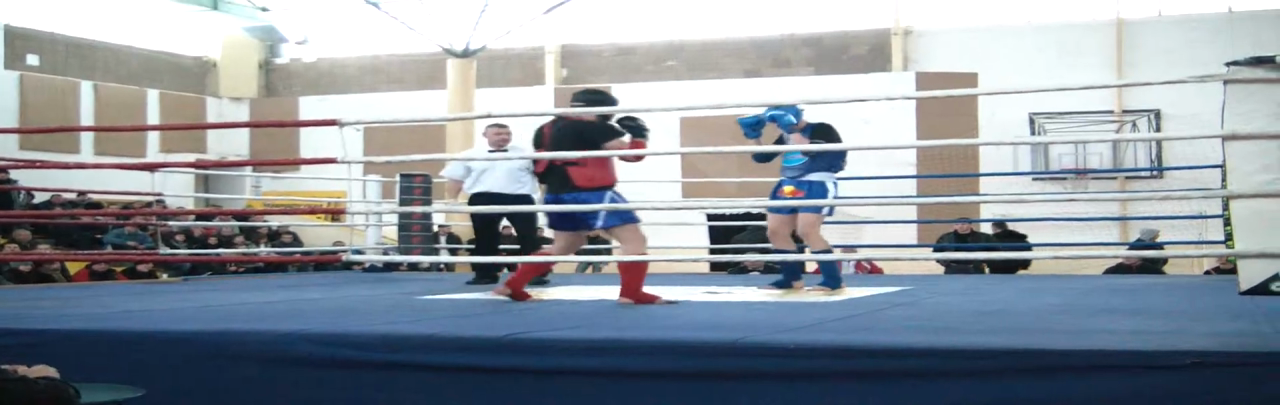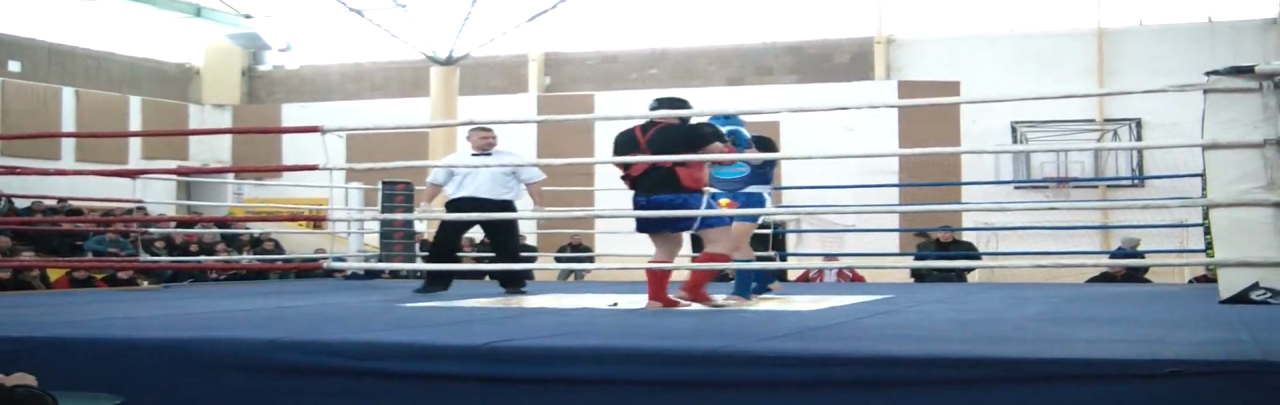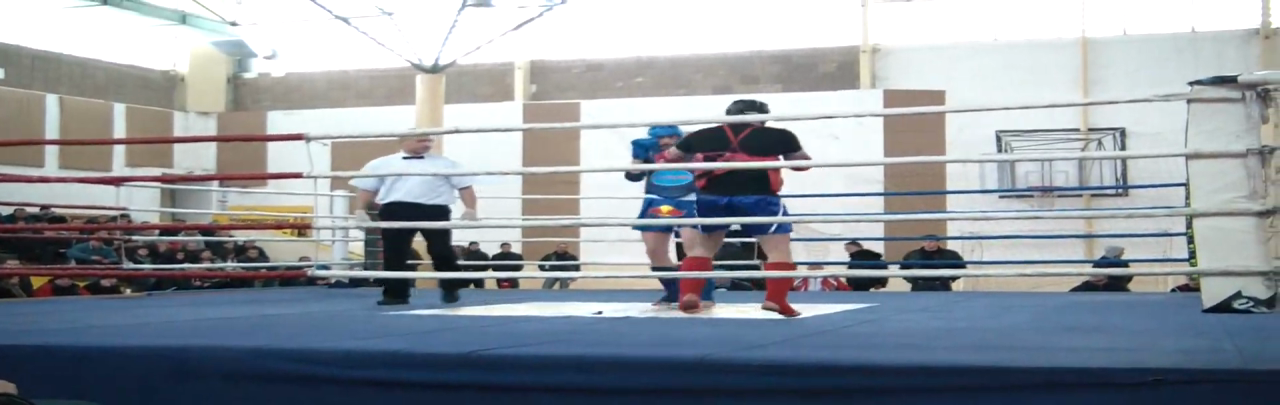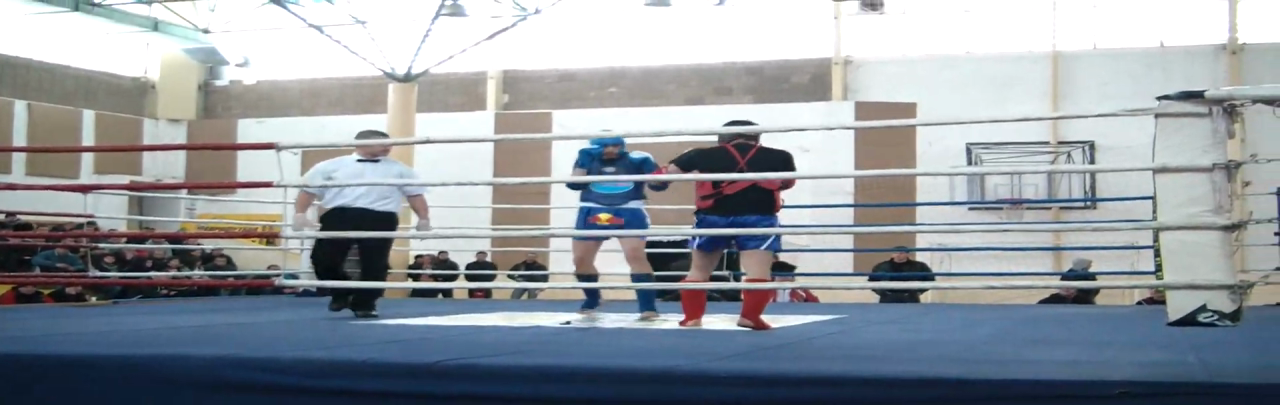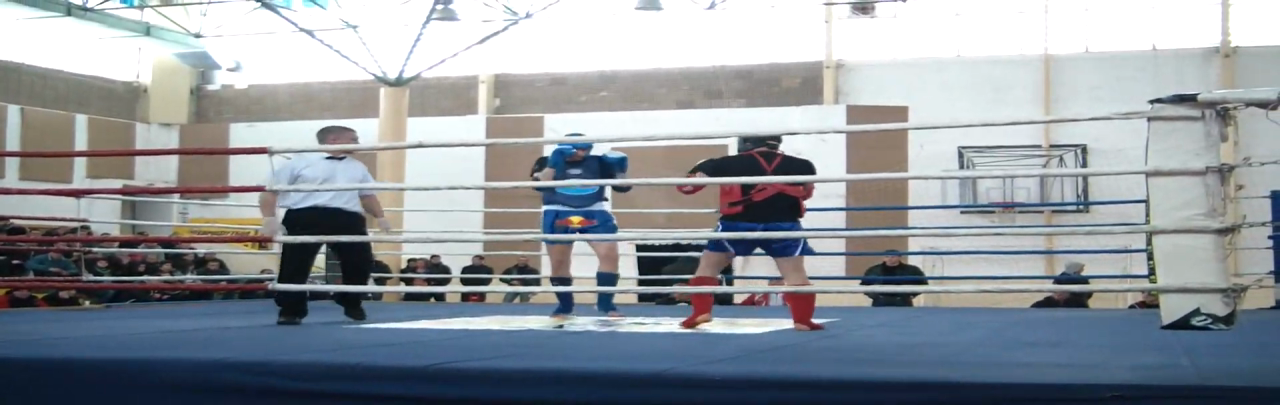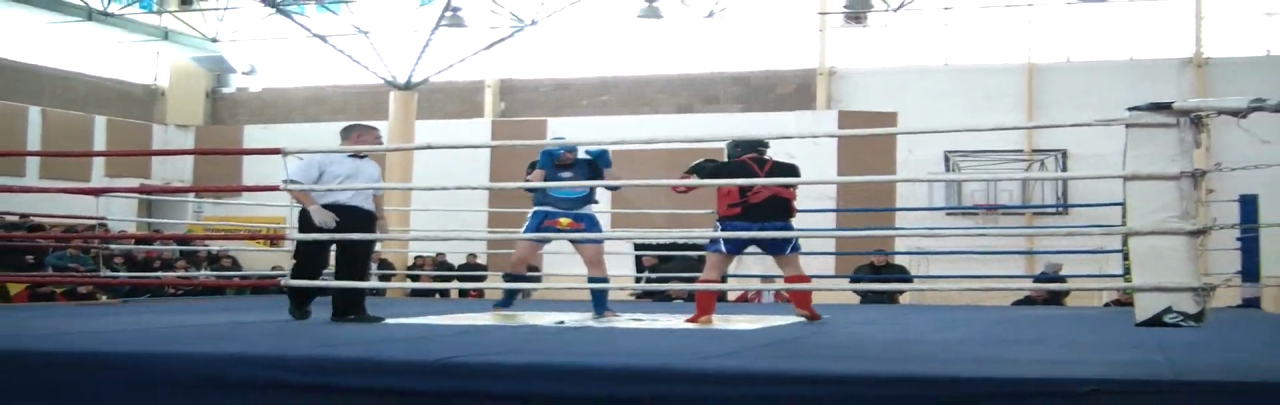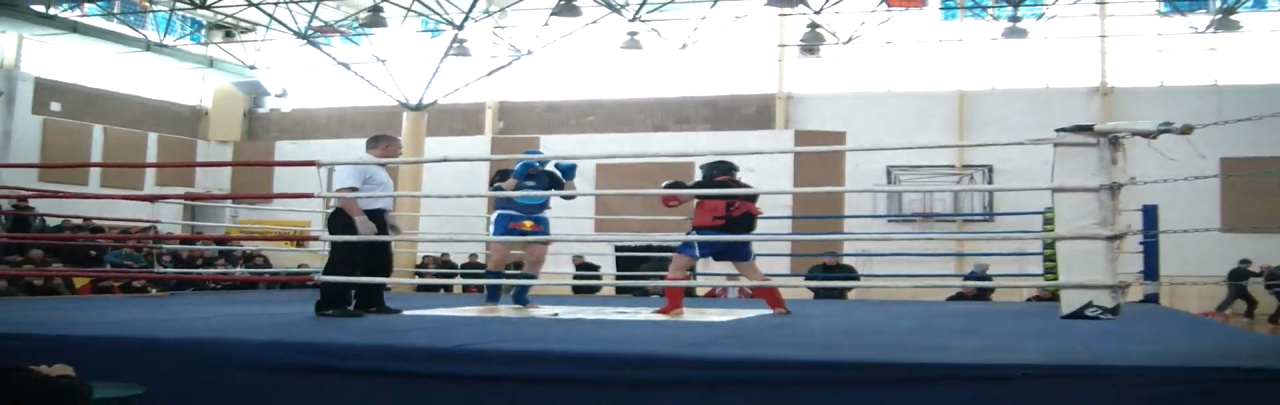
dt=0.5s
person 1, frame 1
left shoulder: (546, 130)
right shoulder: (592, 129)
right elbow: (631, 154)
right wrist: (639, 134)
right hip: (593, 195)
left knee: (563, 247)
right knee: (635, 242)
left ankle: (512, 286)
right ankle: (632, 294)
person 1, frame 2
left shoulder: (626, 136)
right shoulder: (688, 131)
left elbow: (620, 162)
right elbow: (724, 156)
right wrist: (718, 137)
left hip: (645, 199)
right hip: (683, 197)
left knee: (666, 250)
right knee: (723, 241)
left ankle: (657, 299)
right ankle: (692, 289)
person 1, frame 3
left shoulder: (702, 136)
right shoulder: (777, 136)
left elbow: (666, 159)
right elbow: (802, 162)
left hip: (712, 198)
right hip: (758, 198)
left knee: (701, 249)
right knee: (778, 250)
left ankle: (689, 294)
right ankle: (776, 299)
person 1, frame 4
left shoulder: (704, 155)
right shoulder: (779, 157)
right elbow: (787, 183)
left hip: (712, 218)
right hip: (758, 218)
left knee: (699, 271)
right knee: (756, 272)
left ankle: (692, 317)
right ankle: (750, 316)
person 1, frame 5
left shoulder: (729, 163)
right shoulder: (800, 165)
left elbow: (687, 185)
right elbow: (806, 192)
left wrist: (698, 171)
left hip: (738, 223)
right hip: (783, 224)
left knee: (707, 268)
right knee: (795, 274)
left ankle: (701, 312)
right ankle: (803, 320)
person 1, frame 6
left shoulder: (725, 168)
right shoulder: (788, 169)
left elbow: (681, 185)
right elbow: (791, 187)
left wrist: (695, 170)
left hip: (735, 224)
right hip: (776, 224)
left knee: (712, 270)
right knee: (792, 268)
left ankle: (703, 313)
right ankle: (804, 307)
person 1, frame 7
left shoulder: (708, 186)
right shoulder: (748, 191)
left elbow: (671, 199)
left wrist: (669, 189)
left hip: (708, 233)
right hip: (739, 235)
left knee: (676, 269)
right knee: (753, 273)
left ankle: (673, 306)
right ankle: (778, 306)
person 2, frame 1
left shoulder: (525, 155)
right shoulder: (469, 155)
right elbow: (455, 179)
right wrist: (451, 200)
left hip: (520, 199)
right hip: (483, 200)
left knee: (528, 237)
right knee: (485, 240)
right ankle: (485, 274)
person 2, frame 2
left shoulder: (512, 159)
right shoulder: (453, 160)
left elbow: (533, 182)
right elbow: (436, 183)
left wrist: (539, 205)
right wrist: (425, 204)
left hip: (500, 207)
right hip: (462, 205)
left knee: (507, 248)
right knee: (444, 243)
left ankle: (513, 284)
right ankle: (437, 281)
person 2, frame 3
left shoulder: (445, 163)
right shoulder: (381, 164)
left elbow: (464, 186)
right elbow: (366, 189)
left wrist: (470, 209)
right wrist: (361, 211)
left hip: (434, 211)
right hip: (396, 211)
left knee: (441, 251)
right knee: (395, 255)
left ankle: (450, 288)
right ankle: (396, 294)
person 2, frame 4
left shoulder: (398, 169)
right shoulder: (331, 166)
left elbow: (414, 194)
right elbow: (308, 190)
left wrist: (423, 219)
right wrist: (300, 214)
left hip: (379, 219)
right hip: (340, 216)
left knee: (374, 264)
right knee: (323, 258)
left ankle: (365, 304)
right ankle: (343, 295)
person 2, frame 5
left shoulder: (357, 167)
right shoulder: (296, 162)
left elbow: (367, 195)
right elbow: (270, 190)
left wrist: (380, 218)
right wrist: (269, 218)
right hip: (305, 217)
left knee: (361, 261)
right knee: (295, 266)
left ankle: (352, 303)
right ankle: (290, 312)
person 2, frame 6
left shoulder: (372, 166)
right shoulder: (320, 157)
left elbow: (375, 195)
right elbow: (295, 183)
left wrist: (380, 221)
right wrist: (315, 209)
left hip: (360, 218)
right hip: (322, 217)
left knee: (356, 266)
right knee: (311, 260)
left ankle: (349, 311)
right ankle: (299, 302)
person 2, frame 7
left shoulder: (379, 170)
right shoulder: (356, 165)
right elbow: (345, 192)
left wrist: (387, 221)
right wrist: (360, 219)
left hip: (374, 222)
right hip: (352, 222)
left knee: (379, 264)
right knee: (345, 263)
left ankle: (370, 303)
right ankle: (330, 305)
person 3, frame 1
left shoulder: (822, 129)
right shoulder: (785, 137)
left elbow: (809, 150)
right elbow: (762, 157)
left wrist: (791, 128)
right wrist: (754, 135)
left hip: (817, 186)
right hip: (788, 187)
left knee: (807, 231)
right knee: (776, 233)
left ankle: (833, 280)
right ankle: (792, 278)
person 3, frame 2
left shoulder: (762, 142)
left elbow: (762, 164)
left wrist: (744, 142)
left hip: (752, 197)
right hip: (719, 198)
left knee: (737, 240)
left ankle: (741, 290)
right ankle: (766, 280)
person 3, frame 3
right shoulder: (650, 154)
right elbow: (633, 176)
right wrist: (638, 154)
left hip: (691, 204)
right hip: (656, 206)
right knee: (655, 252)
left ankle: (705, 294)
right ankle: (674, 293)
person 3, frame 4
left shoulder: (634, 161)
right shoulder: (587, 162)
left elbow: (659, 185)
right elbow: (574, 184)
left wrist: (650, 167)
right wrist: (583, 163)
left hip: (629, 213)
right hip: (592, 214)
left knee: (635, 255)
right knee: (580, 259)
left ankle: (647, 305)
right ankle: (593, 298)
person 3, frame 5
left shoulder: (599, 162)
right shoulder: (546, 162)
left elbow: (622, 187)
right elbow: (539, 185)
left wrist: (621, 168)
right wrist: (554, 163)
left hip: (595, 215)
right hip: (558, 216)
left knee: (609, 255)
right knee: (559, 263)
left ankle: (605, 303)
right ankle: (565, 305)
person 3, frame 6
left shoulder: (590, 165)
right shoulder: (539, 165)
left elbow: (613, 185)
right elbow: (531, 186)
left wrist: (606, 165)
right wrist: (543, 164)
left hip: (581, 217)
right hip: (545, 216)
left knee: (595, 261)
right knee: (519, 258)
left ankle: (601, 307)
right ankle: (508, 298)
person 3, frame 7
left shoulder: (549, 176)
right shoulder: (504, 174)
left elbow: (569, 195)
right elbow: (499, 192)
left wrist: (570, 177)
right wrist: (517, 175)
left hip: (536, 221)
right hip: (507, 219)
left knee: (536, 260)
right knee: (498, 259)
left ankle: (520, 296)
right ankle: (492, 298)
